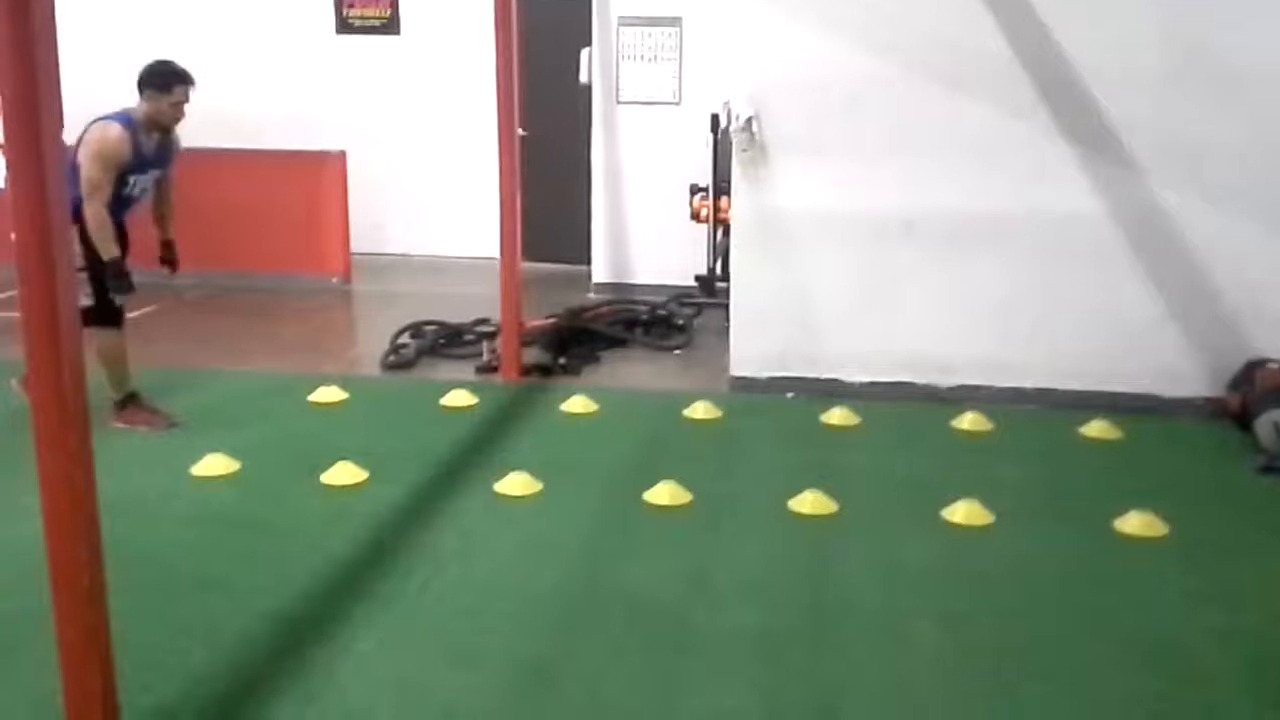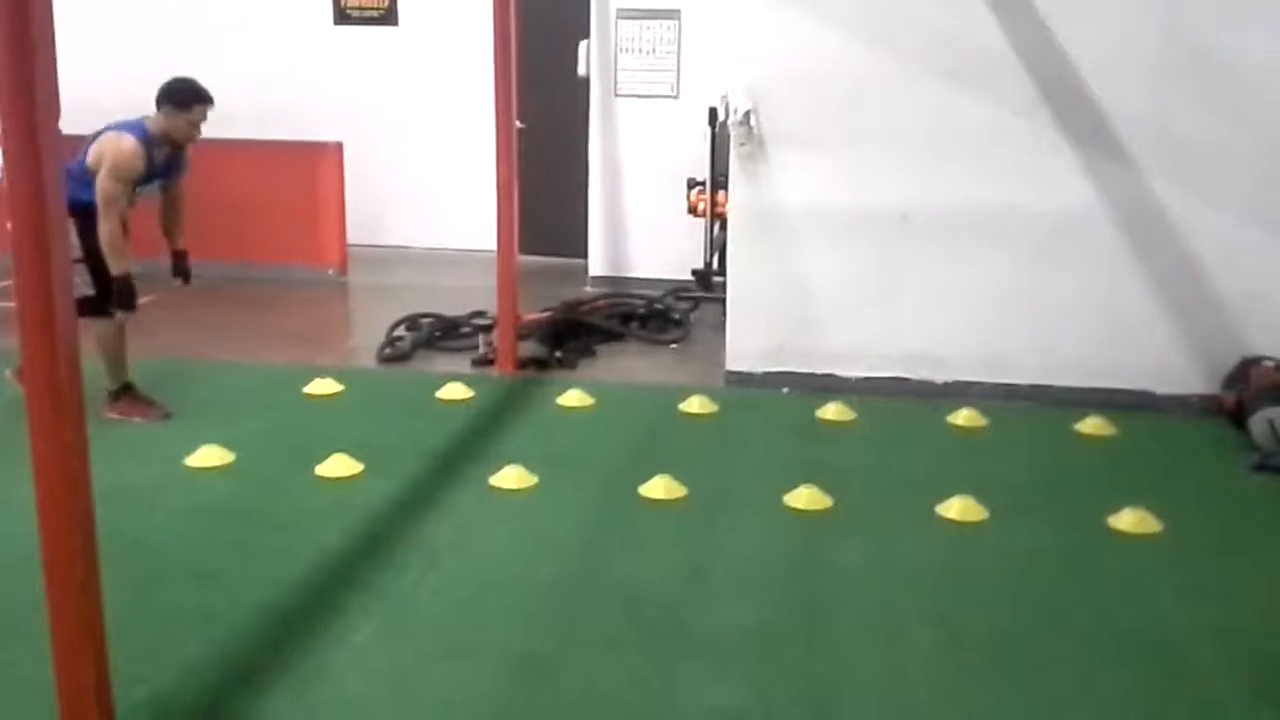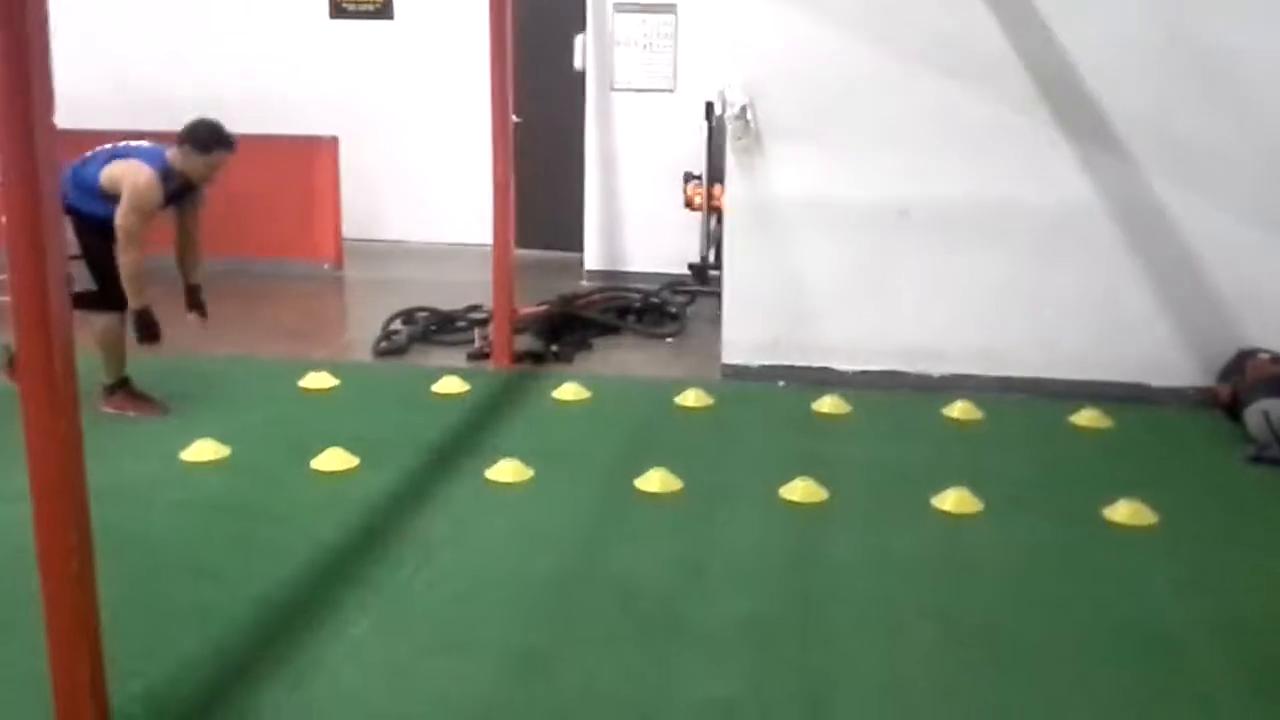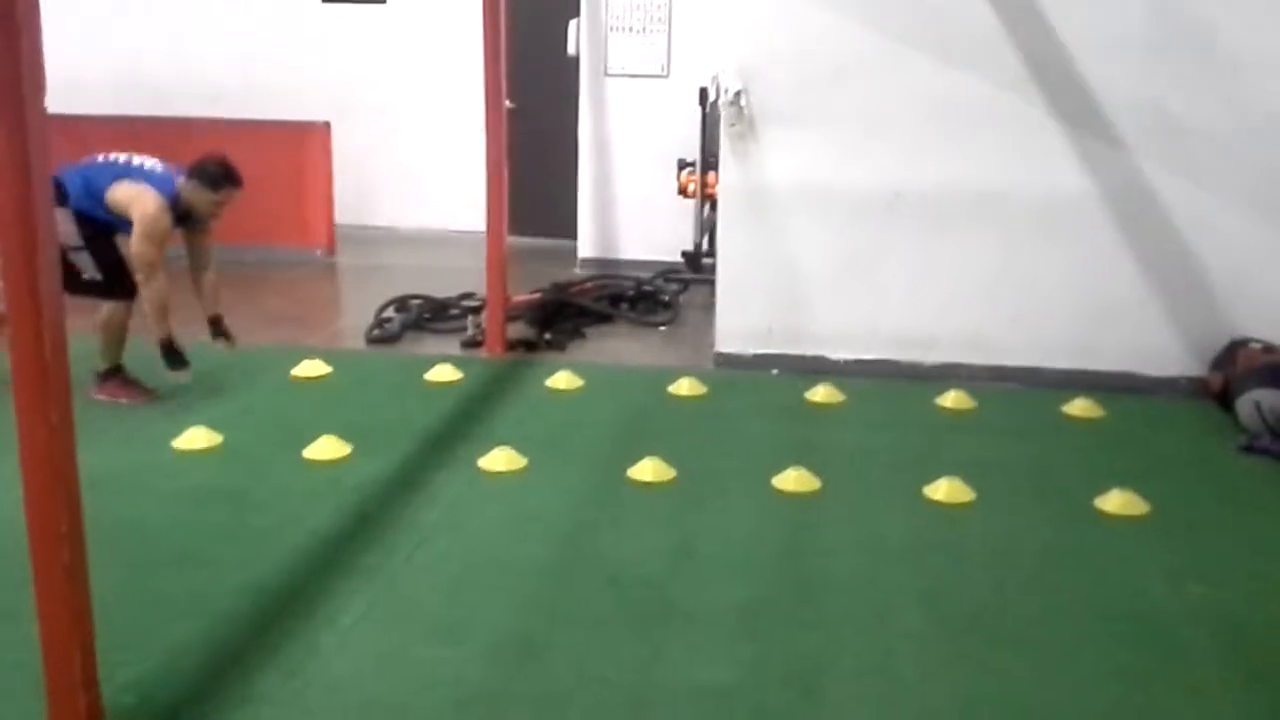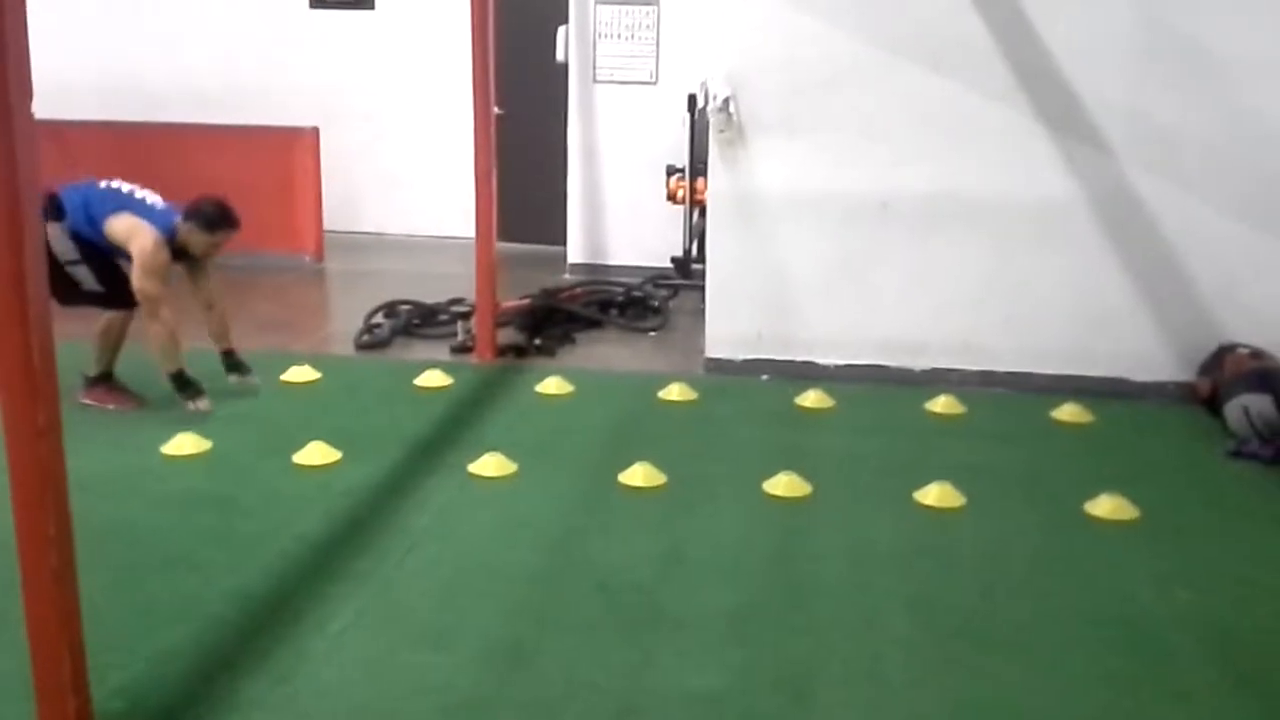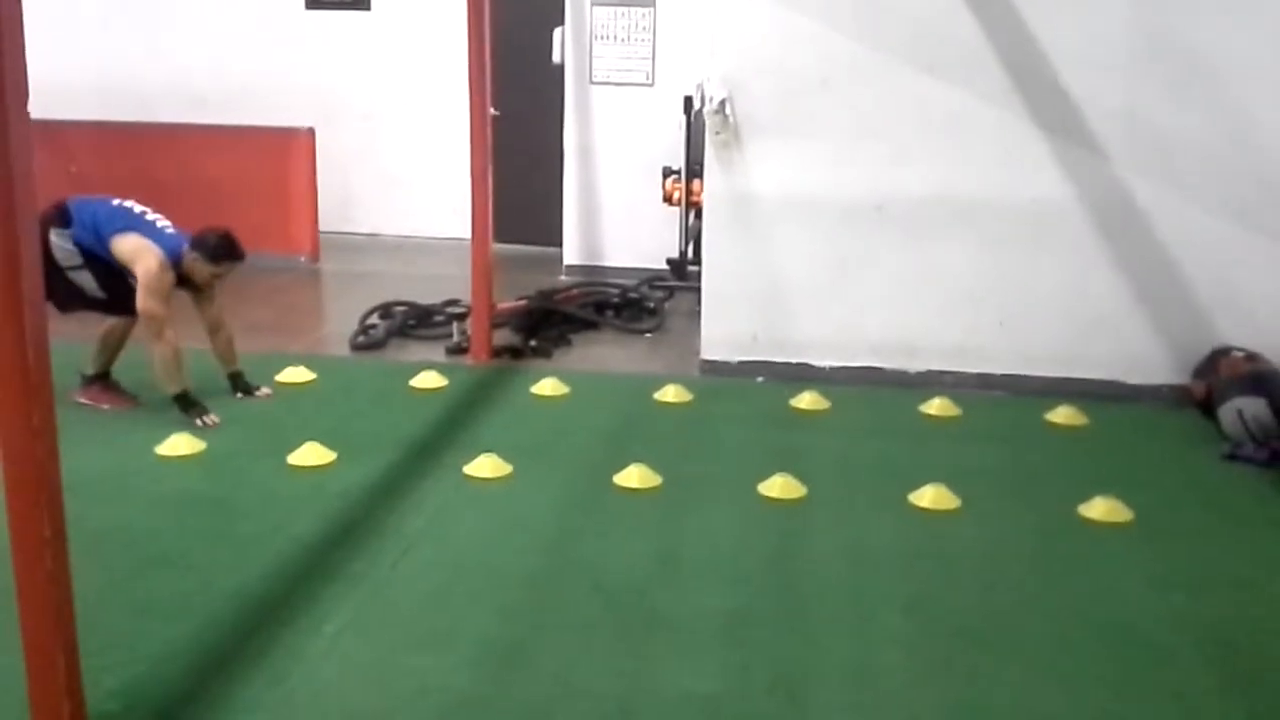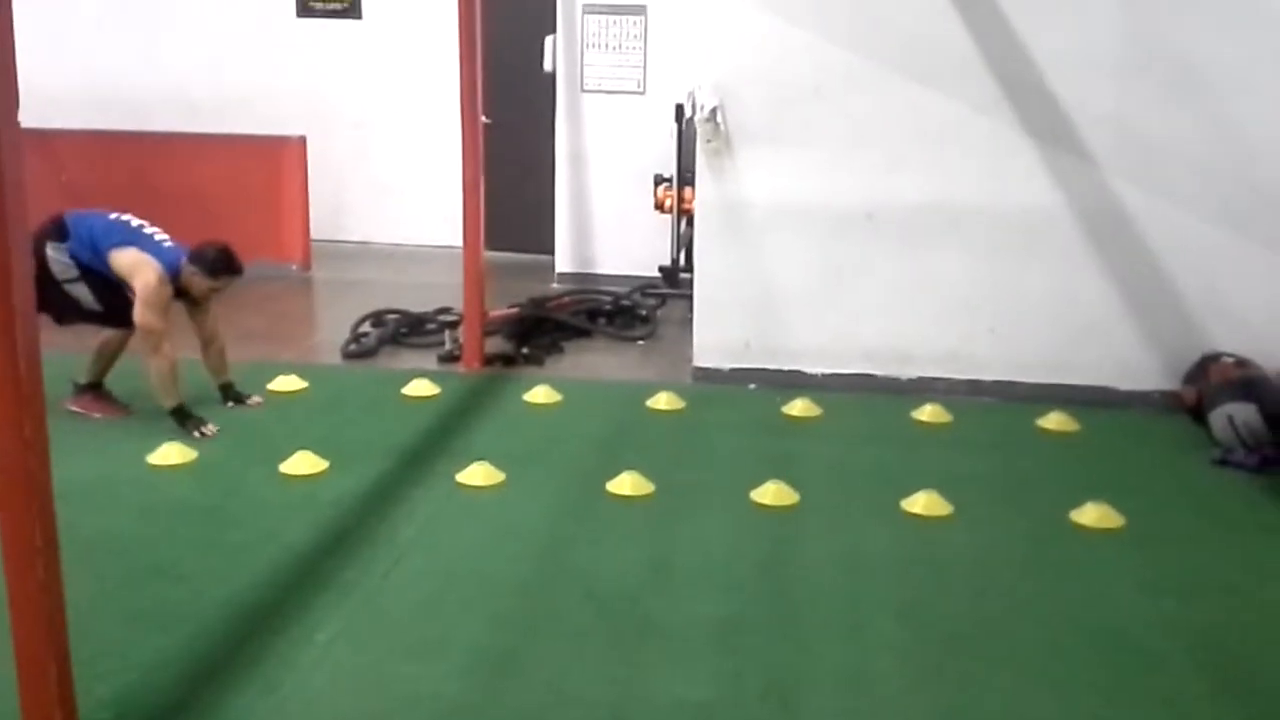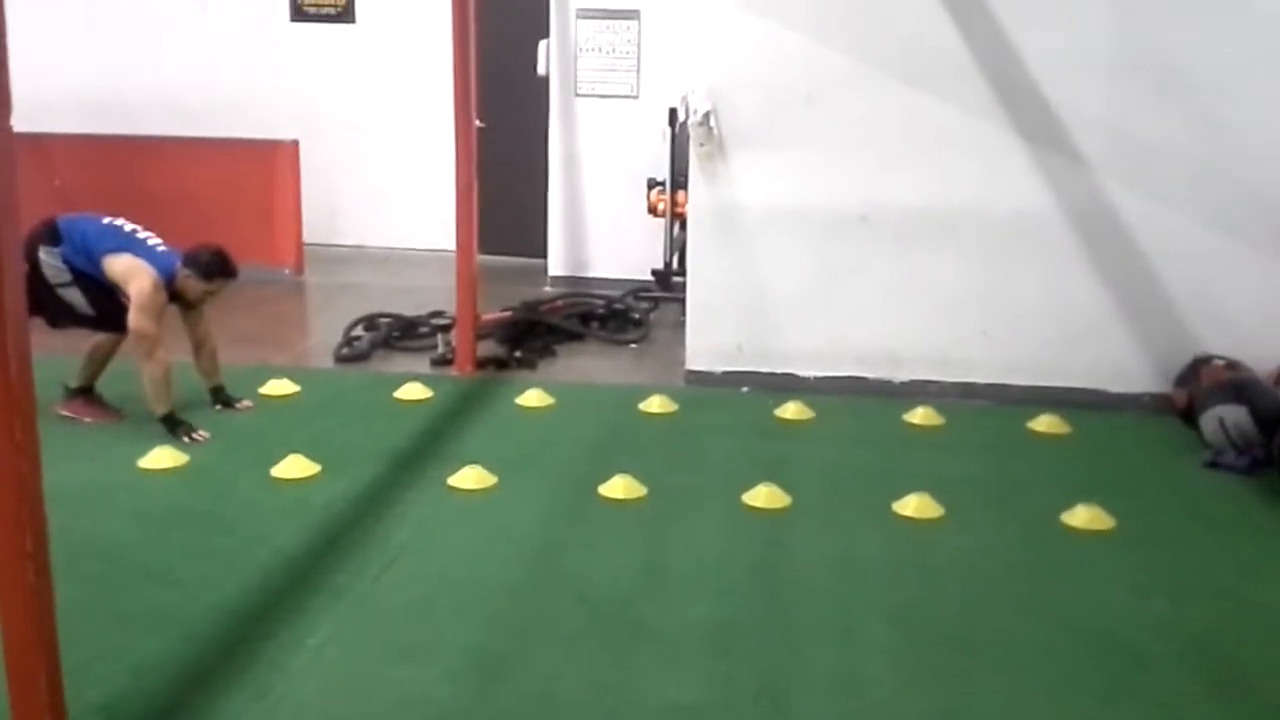
dt=0.2s
person 1, frame 1
left shoulder: (167, 141)
right shoulder: (110, 137)
left elbow: (163, 192)
right elbow: (93, 205)
left wrist: (167, 240)
right wrist: (114, 264)
left hip: (108, 222)
right hip: (77, 224)
left knee: (86, 311)
right knee: (104, 312)
right ankle: (125, 404)
person 1, frame 2
left shoulder: (176, 150)
right shoulder: (125, 149)
left elbow: (172, 203)
right elbow: (108, 220)
left wrist: (178, 251)
right wrist: (121, 279)
left hip: (102, 217)
right hip: (70, 214)
left knee: (73, 301)
right knee: (105, 302)
right ankle: (120, 395)
person 1, frame 3
left shoulder: (189, 180)
right shoulder: (145, 181)
left elbow: (188, 236)
right elbow: (130, 251)
left wrist: (193, 289)
right wrist: (142, 312)
left hip: (97, 215)
right hip: (65, 212)
right knee: (111, 298)
right ankle: (117, 390)
person 1, frame 4
left shoulder: (195, 199)
right shoulder: (155, 209)
left elbow: (202, 266)
right elbow: (150, 279)
left wrist: (215, 321)
right wrist: (167, 344)
left hip: (81, 201)
right hip: (60, 203)
right knee: (120, 290)
right ankle: (108, 378)
person 1, frame 5
left shoulder: (190, 235)
right shoulder: (152, 245)
left elbow: (210, 303)
right elbow: (156, 316)
left wrist: (229, 357)
right wrist: (179, 378)
left hip: (81, 218)
right hip: (57, 218)
right knee: (121, 301)
right ankle: (98, 383)
person 1, frame 6
left shoulder: (196, 261)
right shoulder: (156, 267)
left elbow: (217, 327)
right elbow: (160, 338)
left wrist: (237, 379)
right wrist: (184, 400)
left hip: (86, 226)
right hip: (62, 229)
right knee: (125, 309)
right ankle: (94, 383)
person 1, frame 7
left shoulder: (192, 274)
right shoulder: (154, 281)
left elbow: (210, 339)
right elbow: (157, 351)
left wrist: (227, 388)
right wrist: (180, 413)
left hip: (85, 239)
right hip: (58, 243)
right knee: (122, 320)
right ankle: (87, 392)
person 1, frame 8
left shoulder: (186, 277)
right shoulder: (149, 286)
left elbow: (202, 341)
right elbow: (151, 357)
left wrist: (218, 391)
right wrist: (170, 421)
left hip: (77, 241)
right hip: (51, 246)
right knee: (115, 325)
right ankle: (78, 396)
